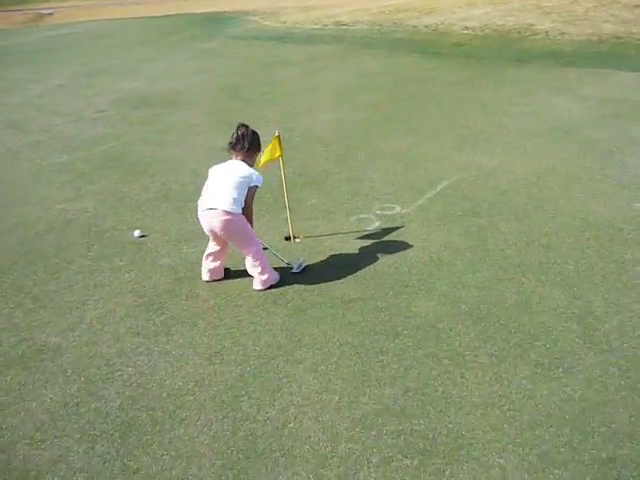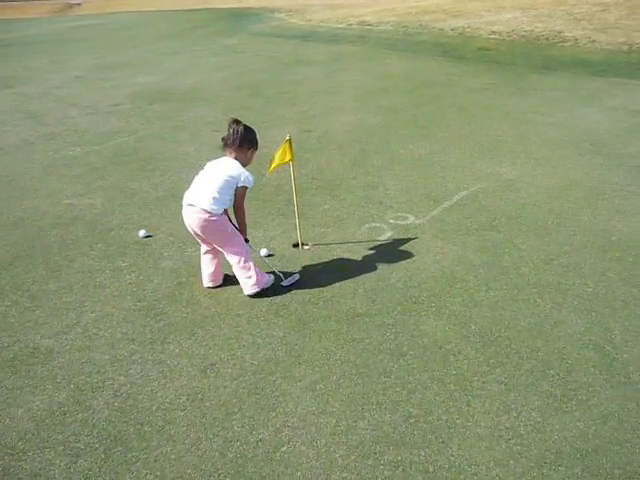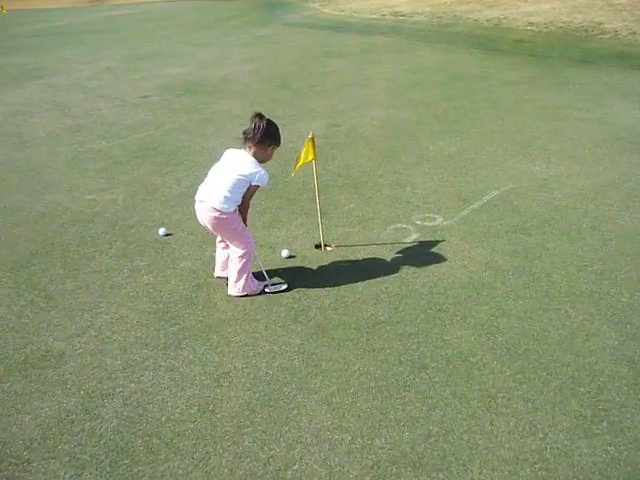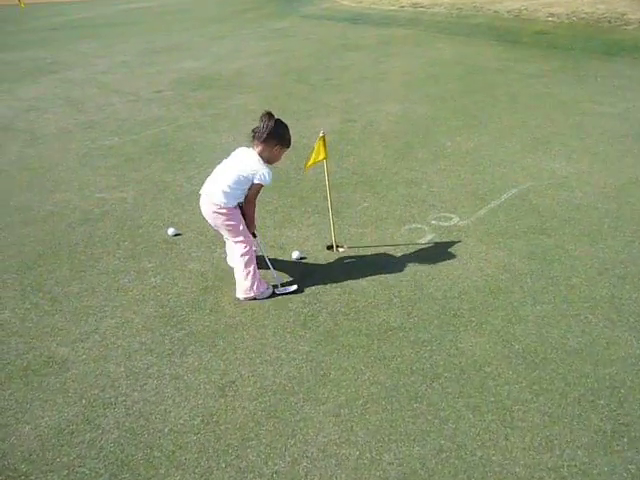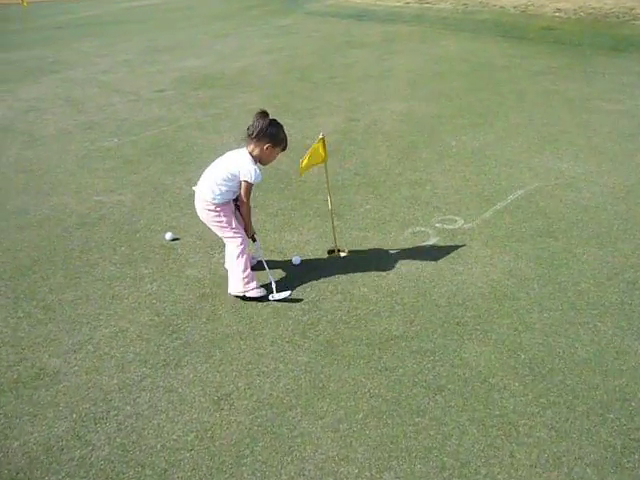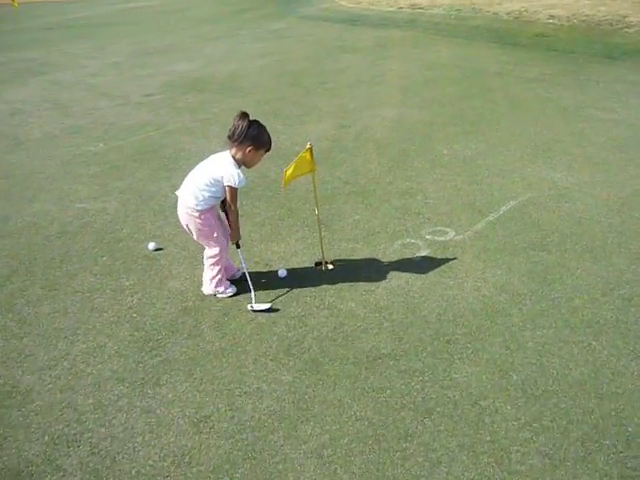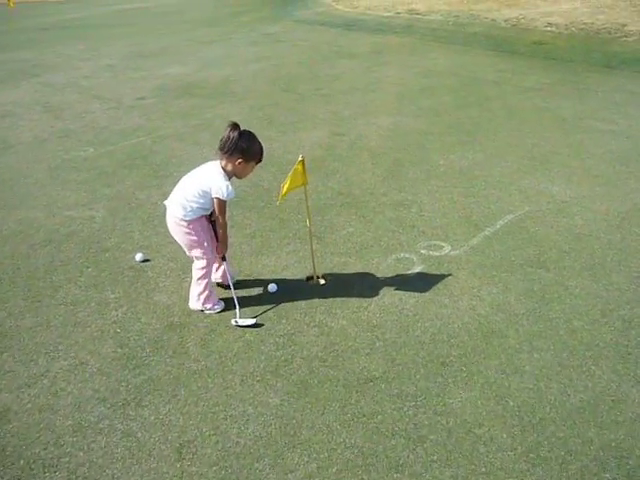
dt=0.2s
person 1, frame 1
left shoulder: (217, 168)
right shoulder: (253, 175)
left elbow: (203, 193)
right elbow: (248, 206)
right wrist: (249, 228)
left hip: (204, 214)
right hip: (226, 216)
left knee: (217, 243)
right knee: (251, 246)
left ankle: (211, 271)
person 1, frame 2
left shoulder: (212, 164)
right shoulder: (243, 175)
right elbow: (238, 207)
left wrist: (227, 222)
right wrist: (243, 233)
left hip: (188, 210)
right hip: (207, 215)
left knee: (209, 245)
right knee: (236, 247)
left ankle: (211, 278)
person 1, frame 3
left shoulder: (230, 153)
right shoulder: (259, 173)
right elbow: (245, 202)
right wrist: (243, 225)
left hip: (201, 204)
right hip: (219, 212)
left knee: (226, 237)
right knee: (244, 244)
left ankle: (224, 269)
right ankle: (242, 286)
person 1, frame 4
left shoulder: (241, 151)
right shoulder: (262, 172)
right elbow: (250, 201)
left wrist: (246, 223)
right wrist: (251, 225)
left hip: (207, 198)
right hip: (220, 206)
left knee: (235, 231)
right knee: (244, 242)
left ankle: (236, 259)
right ankle: (250, 288)
person 1, frame 5
left shoulder: (240, 153)
right shoulder: (251, 170)
right elbow: (244, 202)
left wrist: (244, 224)
right wrist: (249, 226)
left hip: (205, 196)
right hip: (211, 204)
left knee: (236, 228)
right knee: (238, 238)
left ankle: (236, 261)
right ankle: (243, 284)
person 1, frame 6
left shoulder: (224, 156)
right shoulder: (234, 174)
right elbow: (232, 206)
left wrist: (230, 230)
right wrist: (235, 231)
left hip: (190, 202)
right hip: (195, 210)
left knee: (222, 236)
right knee: (217, 245)
left ankle: (225, 271)
right ankle: (214, 284)
person 1, frame 7
left shoulder: (215, 166)
right shoulder: (222, 185)
right elbow: (220, 218)
left wrist: (219, 240)
right wrist: (223, 243)
left hip: (183, 211)
right hip: (184, 220)
left knee: (212, 245)
right knee: (205, 257)
left ankle: (219, 275)
right ankle: (202, 301)
